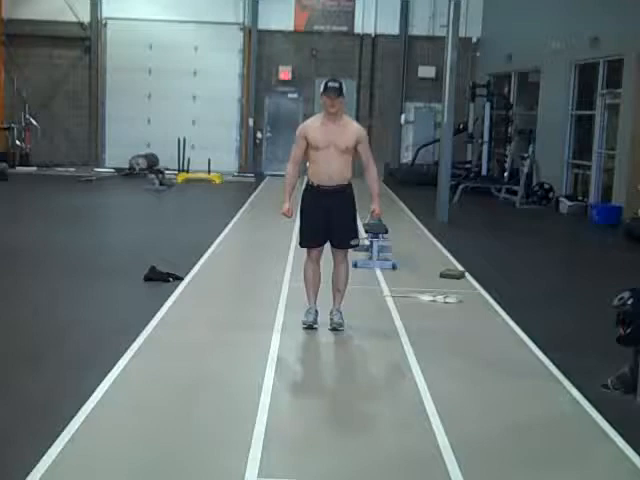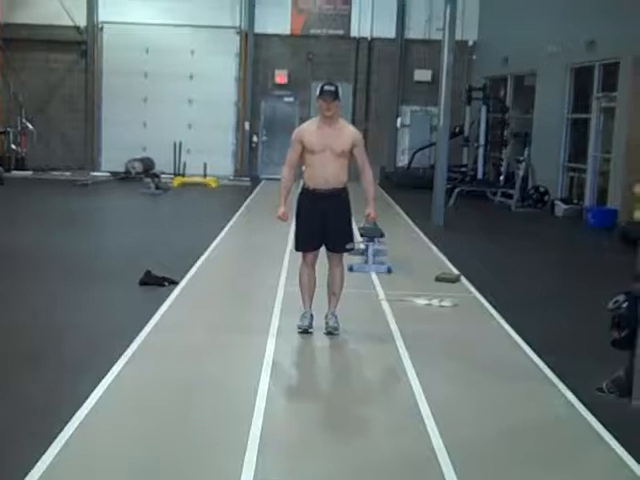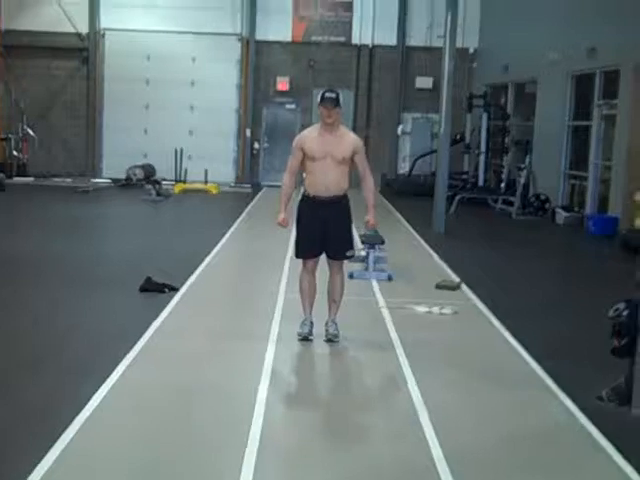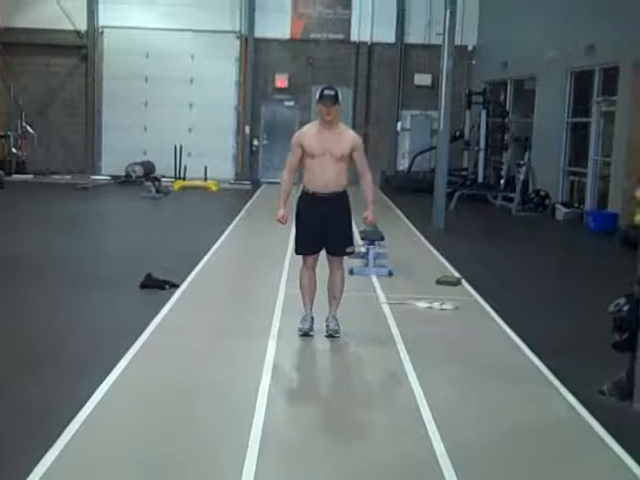
dt=0.1s
person 1, frame 1
left shoulder: (356, 131)
right shoulder: (307, 128)
left elbow: (369, 166)
right elbow: (294, 164)
left wrist: (375, 200)
right wrist: (287, 199)
left hip: (342, 196)
right hip: (314, 195)
left knee: (341, 255)
right knee: (313, 254)
left ankle: (336, 309)
right ankle: (312, 307)
person 1, frame 2
left shoulder: (352, 134)
right shoulder: (303, 132)
left elbow: (365, 170)
right elbow: (289, 168)
left wrist: (371, 203)
right wrist: (282, 202)
left hip: (338, 199)
right hip: (310, 198)
left knee: (336, 259)
right knee: (308, 258)
left ankle: (332, 313)
right ankle: (307, 312)
person 1, frame 3
left shoulder: (353, 141)
right shoulder: (303, 138)
left elbow: (366, 177)
right elbow: (290, 174)
left wrist: (371, 211)
right wrist: (282, 209)
left hip: (338, 206)
right hip: (310, 205)
left knee: (336, 266)
right knee: (308, 265)
left ankle: (332, 320)
right ankle: (307, 319)
person 1, frame 4
left shoulder: (352, 139)
right shoulder: (302, 135)
left elbow: (364, 174)
right elbow: (289, 171)
left wrist: (370, 207)
right wrist: (282, 205)
left hip: (338, 203)
right hip: (309, 201)
left knee: (336, 262)
right knee: (308, 261)
left ankle: (332, 316)
right ankle: (307, 314)
